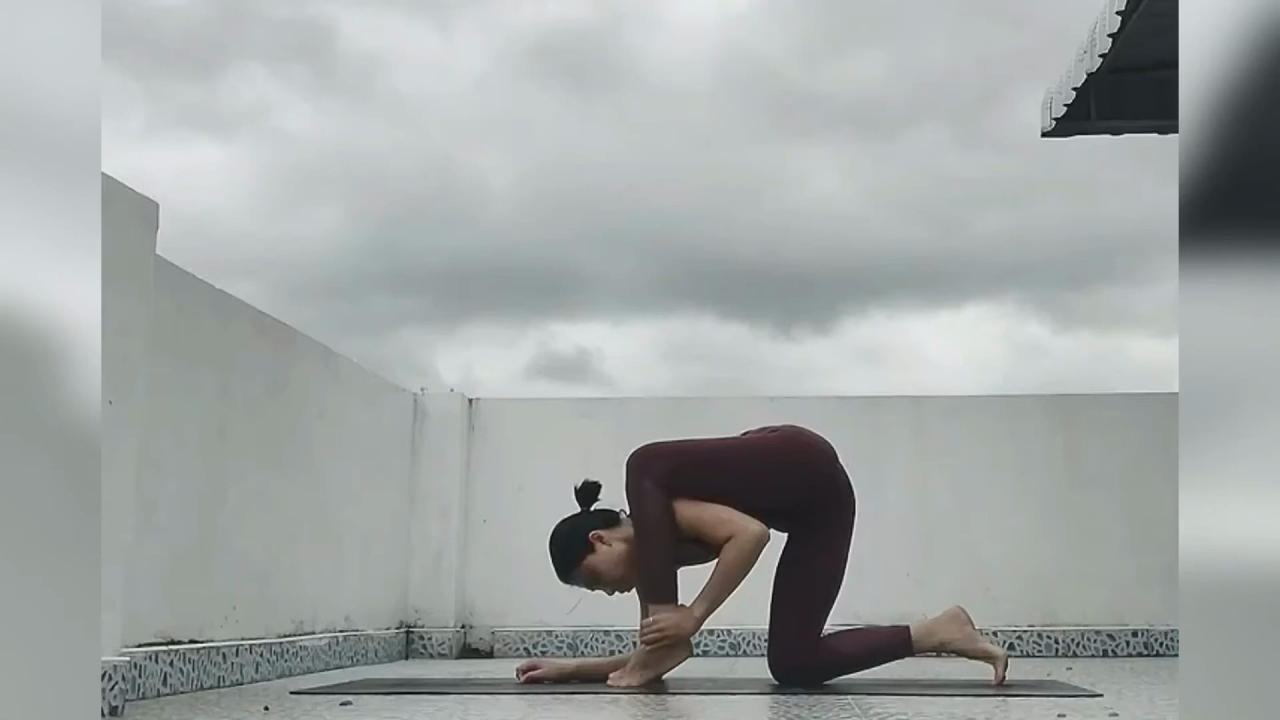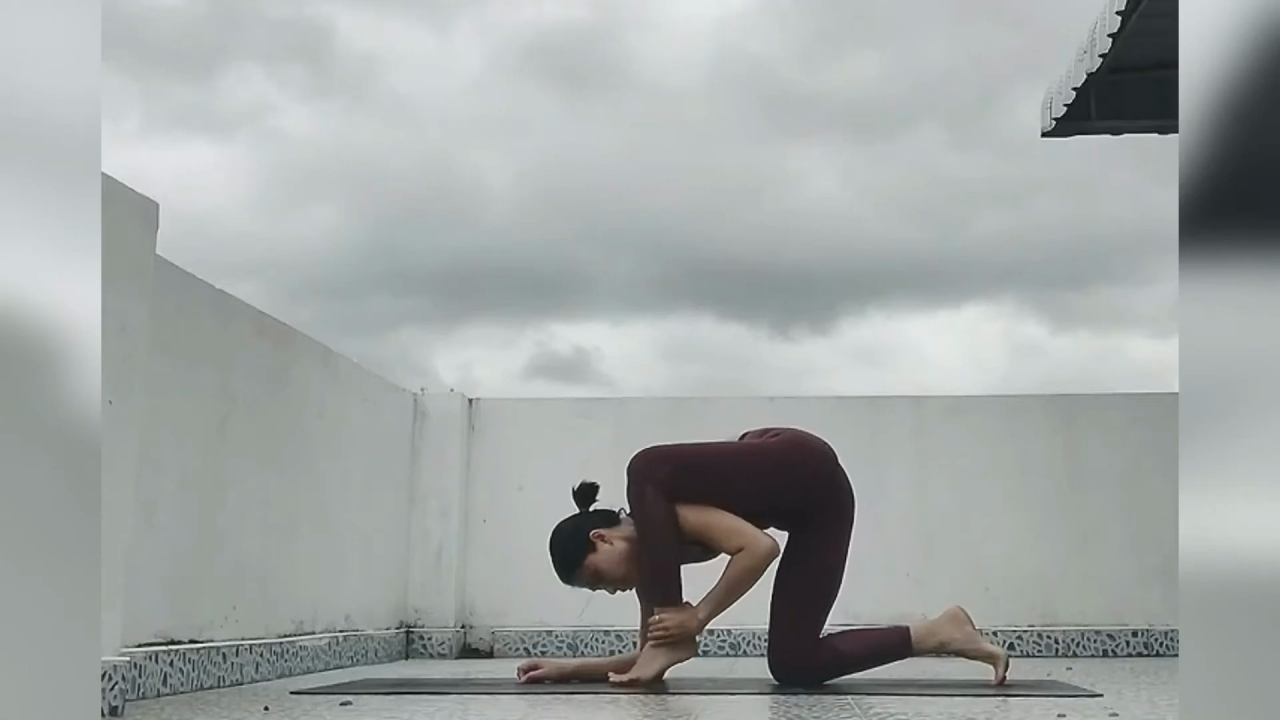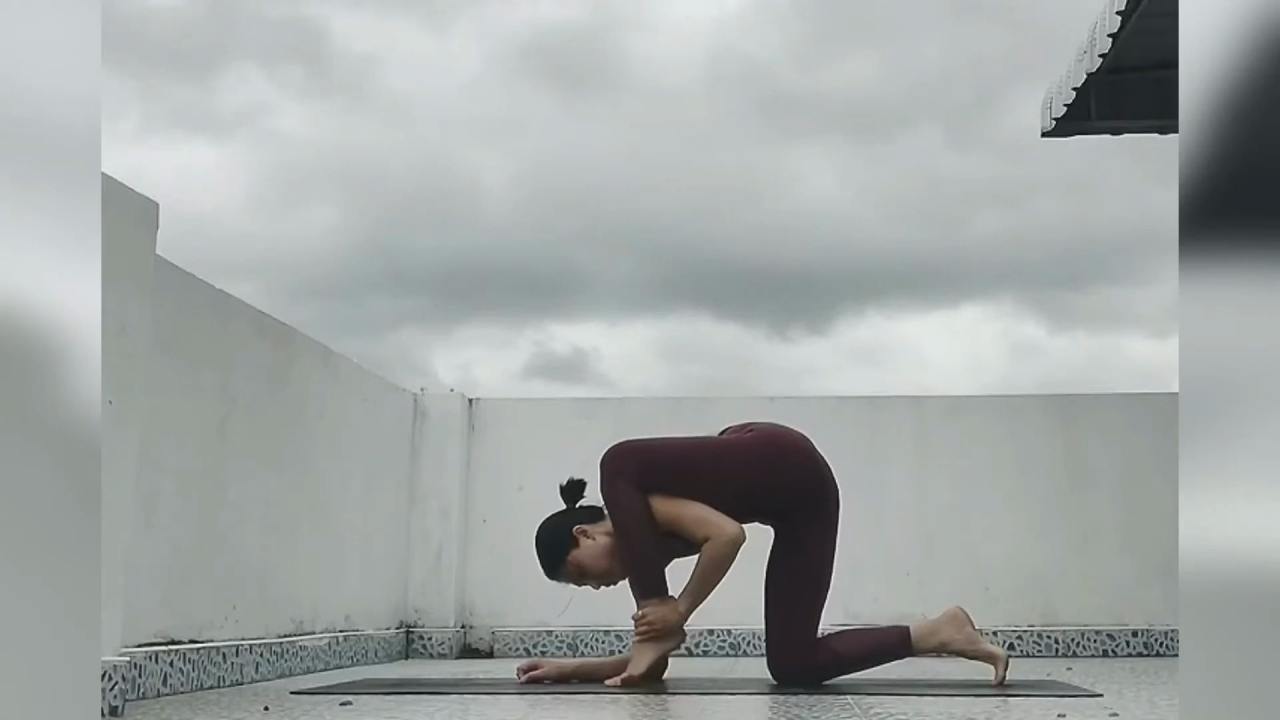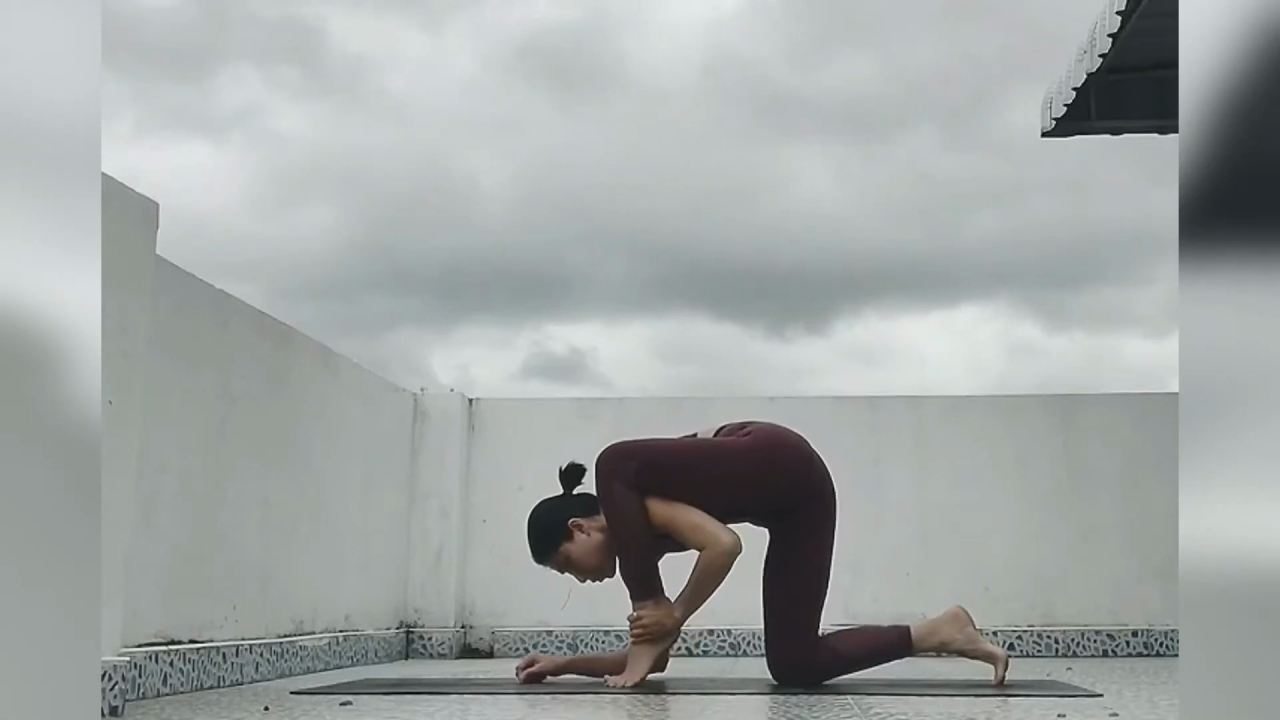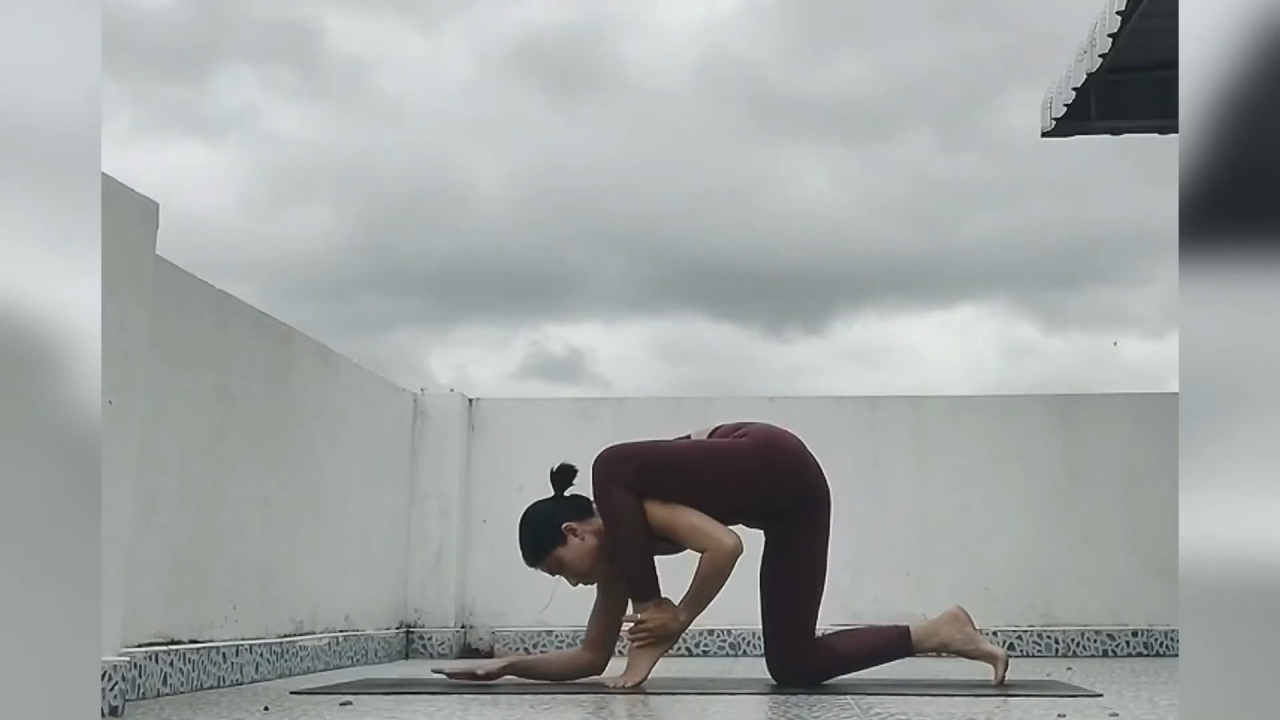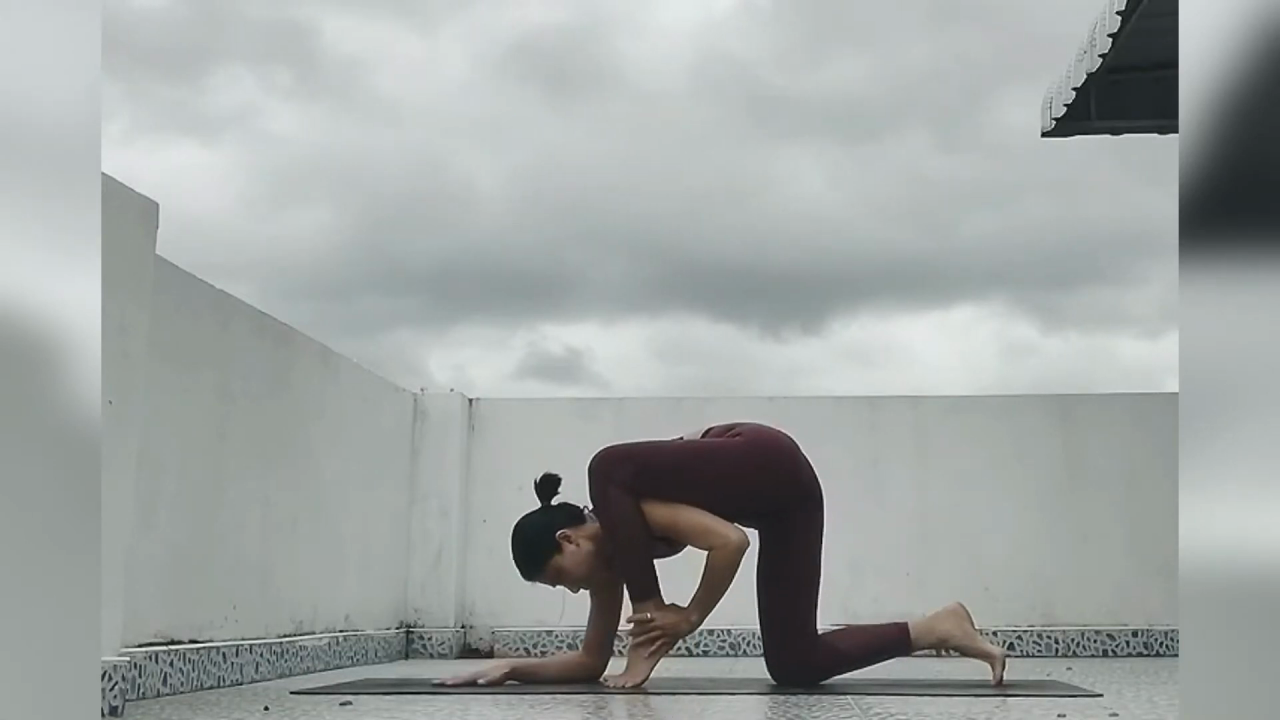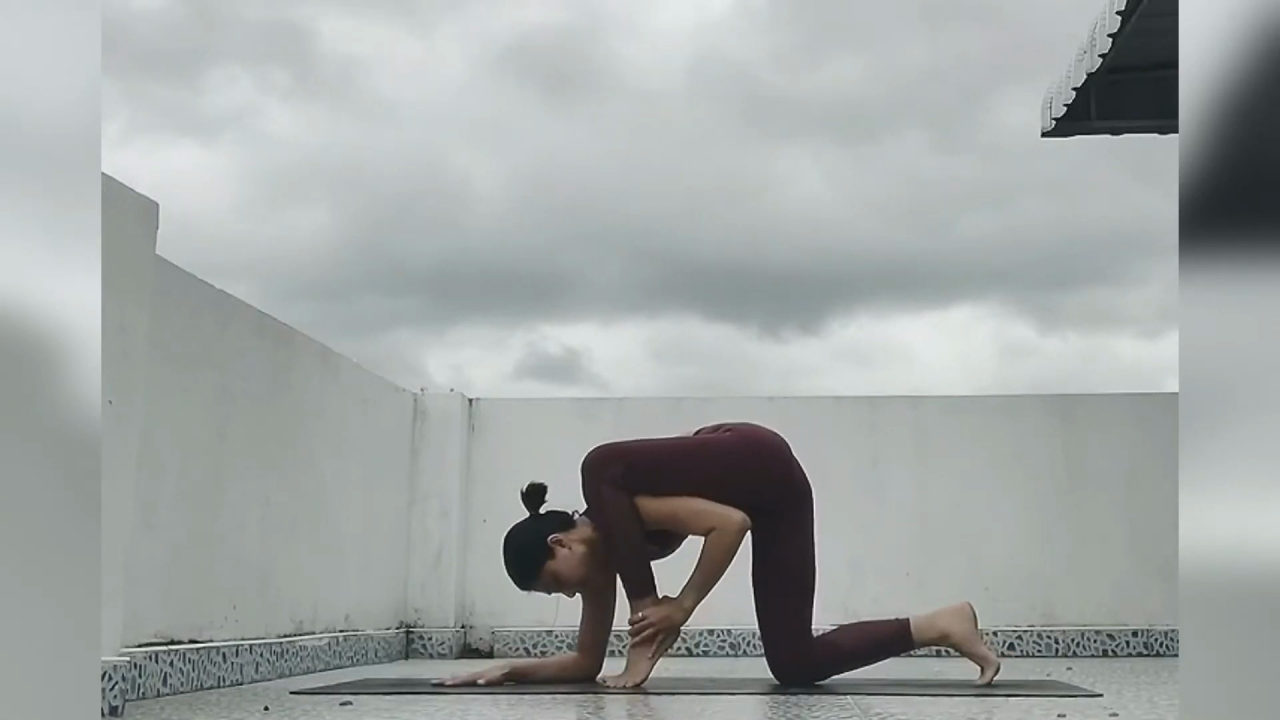
dt=0.5s
person 1, frame 1
left shoulder: (650, 477)
right shoulder: (654, 552)
left elbow: (751, 534)
right elbow: (648, 667)
left wrist: (691, 617)
right wrist: (569, 668)
left hip: (811, 470)
right hip: (818, 505)
left knee: (645, 465)
right knee: (794, 664)
right ankle: (941, 632)
person 1, frame 2
left shoulder: (651, 484)
right shoulder: (651, 552)
left elbow: (759, 548)
right elbow: (650, 659)
left wrist: (696, 618)
right wrist: (568, 668)
left hip: (809, 471)
right hip: (819, 505)
left knee: (648, 470)
right knee: (793, 665)
left ankle: (675, 637)
right ankle: (941, 633)
person 1, frame 3
left shoulder: (630, 489)
right shoulder: (643, 546)
left elbow: (728, 534)
right elbow: (651, 666)
left wrist: (677, 612)
right wrist: (568, 669)
left hip: (791, 465)
right hip: (803, 499)
left knee: (618, 462)
right knee: (793, 665)
right ankle: (941, 633)
person 1, frame 4
left shoulder: (630, 496)
right shoulder: (636, 541)
left elbow: (724, 545)
right elbow: (650, 661)
left wrist: (672, 616)
right wrist: (566, 664)
left hip: (784, 464)
right hip: (798, 498)
left knee: (613, 463)
right knee: (794, 665)
right ankle: (943, 632)
person 1, frame 5
left shoulder: (625, 502)
right shoulder: (616, 549)
left elbow: (725, 546)
right elbow: (591, 657)
left wrist: (678, 619)
right wrist: (508, 664)
left hip: (781, 466)
right hip: (793, 498)
left knee: (611, 467)
right knee: (795, 665)
left ankle: (649, 631)
right ankle: (939, 633)
person 1, frame 6
left shoulder: (618, 496)
right shoulder: (607, 553)
left elbow: (731, 542)
right elbow: (590, 662)
left wrist: (689, 618)
right wrist: (511, 667)
left hip: (773, 466)
right hip: (780, 498)
right knee: (795, 665)
right ankle: (939, 628)
person 1, frame 7
left shoulder: (607, 490)
right shoulder: (599, 555)
left elbow: (732, 524)
right elbow: (585, 662)
left wrist: (682, 606)
right wrist: (510, 670)
left hip: (765, 467)
right hip: (763, 496)
right knee: (796, 666)
right ankle: (940, 625)
